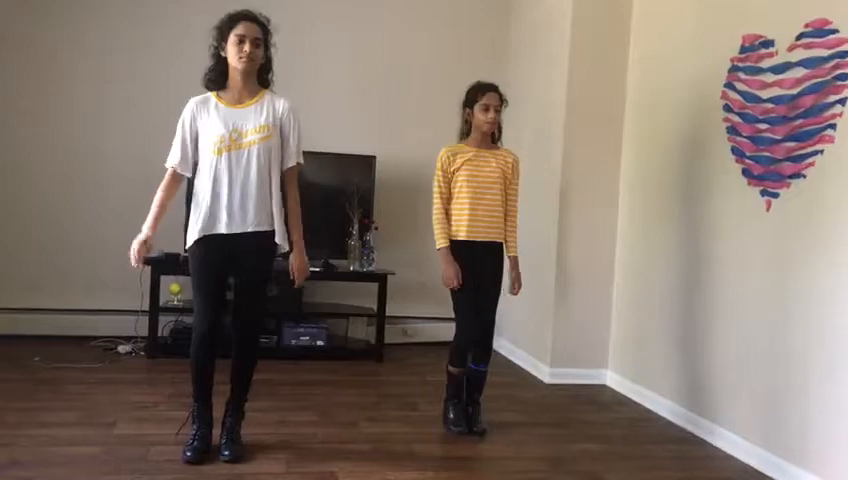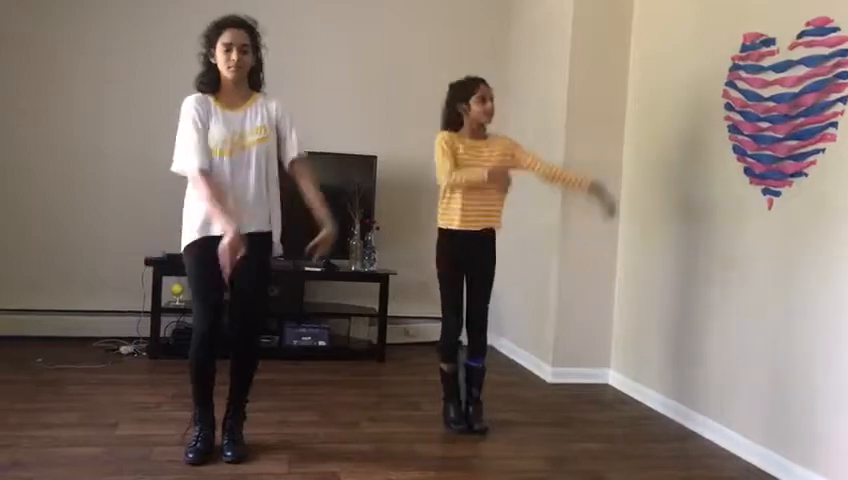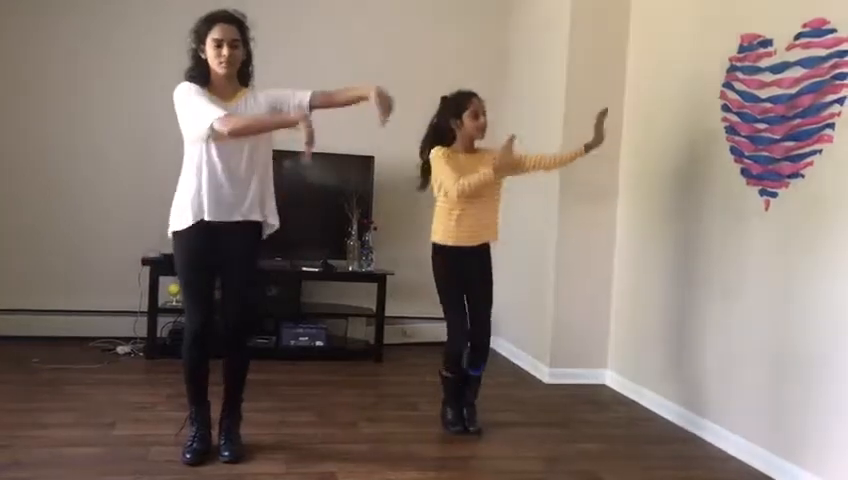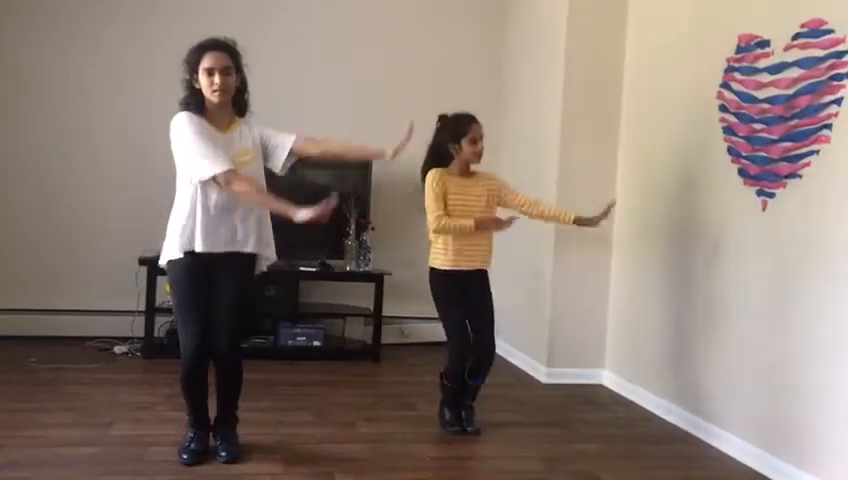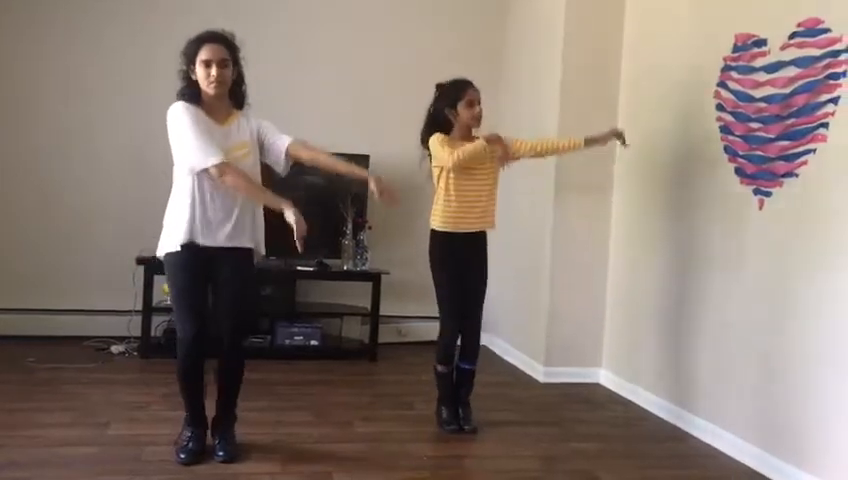
dt=0.3s
person 1, frame 1
left shoulder: (279, 109)
right shoulder: (199, 108)
left elbow: (289, 181)
right elbow: (174, 172)
left wrist: (298, 245)
right wrist: (147, 230)
left hip: (258, 235)
right hip: (209, 233)
left knee: (247, 331)
right knee: (205, 328)
left ankle: (232, 425)
right ankle: (200, 425)
person 1, frame 2
left shoulder: (270, 110)
right shoulder: (195, 107)
left elbow: (298, 165)
right elbow: (197, 176)
left wrist: (325, 220)
right wrist: (227, 227)
left hip: (257, 235)
right hip: (206, 234)
left knee: (247, 333)
right knee: (206, 330)
left ankle: (233, 426)
right ankle: (202, 425)
person 1, frame 3
left shoulder: (265, 99)
right shoulder: (188, 93)
left elbow: (326, 98)
right elbow: (228, 126)
left wrist: (369, 91)
right wrist: (296, 120)
left hip: (243, 223)
right hip: (196, 221)
left knee: (238, 325)
right knee: (198, 324)
left ankle: (230, 424)
right ankle: (198, 425)
person 1, frame 4
left shoulder: (256, 132)
right shoulder: (185, 125)
left elbow: (313, 149)
right elbow: (230, 182)
left wrist: (380, 154)
right wrist: (294, 211)
left hip: (238, 252)
right hip: (190, 251)
left knee: (226, 344)
right knee: (195, 344)
left ankle: (226, 426)
right ankle: (198, 427)
person 1, frame 5
left shoulder: (252, 124)
right shoulder: (181, 115)
left elbow: (305, 152)
right elbow: (223, 172)
left wrist: (367, 176)
right wrist: (285, 206)
left hip: (236, 245)
right hip: (187, 243)
left knee: (231, 340)
right knee: (190, 337)
left ankle: (224, 427)
right ankle: (194, 427)
person 2, frame 1
left shoulder: (508, 160)
right shoulder: (450, 155)
left elbow: (510, 214)
right elbow: (439, 210)
left wrist: (514, 260)
right wrist: (445, 256)
left hip: (492, 252)
right hip: (460, 249)
left knee: (485, 331)
right knee: (467, 328)
left ankle: (473, 404)
right ankle: (452, 402)
person 2, frame 2
left shoulder: (504, 145)
right shoulder: (446, 141)
left elbow: (545, 168)
right elbow: (448, 179)
left wrist: (587, 185)
right wrist: (489, 174)
left hip: (483, 240)
right hip: (452, 238)
left knee: (478, 322)
right knee: (452, 321)
left ankle: (473, 402)
right ankle: (451, 402)
person 2, frame 3
left shoulder: (495, 159)
right shoulder: (440, 155)
left elbow: (542, 161)
right elbow: (458, 190)
left wrist: (589, 145)
right wrist: (496, 168)
left hip: (479, 254)
right hip: (448, 253)
left knee: (481, 334)
right knee: (460, 333)
left ankle: (468, 403)
right ankle: (450, 403)
person 2, frame 4
left shoulder: (490, 183)
right shoulder: (436, 177)
left elbow: (531, 207)
right elbow: (436, 223)
left wrist: (582, 220)
right wrist: (482, 223)
left hip: (477, 276)
right hip: (445, 275)
left knee: (485, 351)
right knee: (462, 348)
left ankle: (465, 406)
right ankle: (448, 405)
person 2, frame 5
left shoulder: (494, 145)
right shoulder: (439, 141)
left elbow: (539, 148)
right elbow: (453, 161)
left wrist: (591, 141)
right wrist: (486, 142)
left hip: (476, 242)
right hip: (445, 240)
left knee: (472, 326)
right knee: (451, 325)
left ankle: (463, 401)
right ankle: (445, 402)
